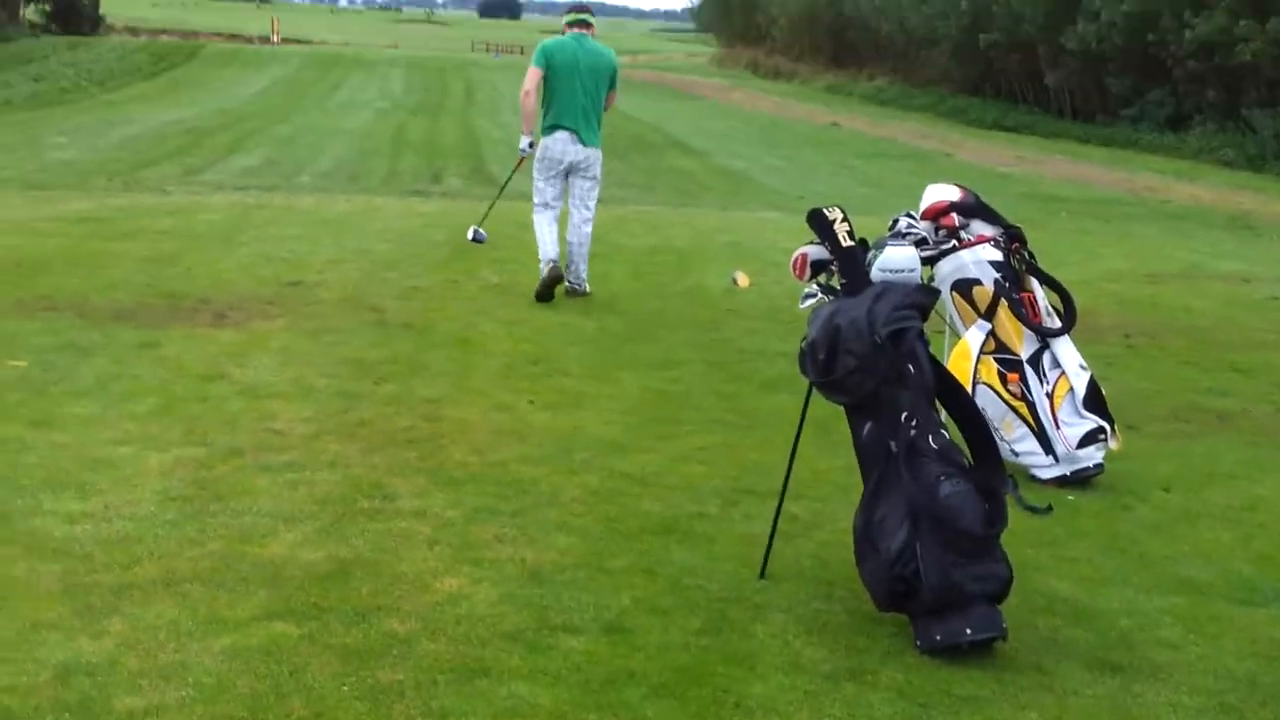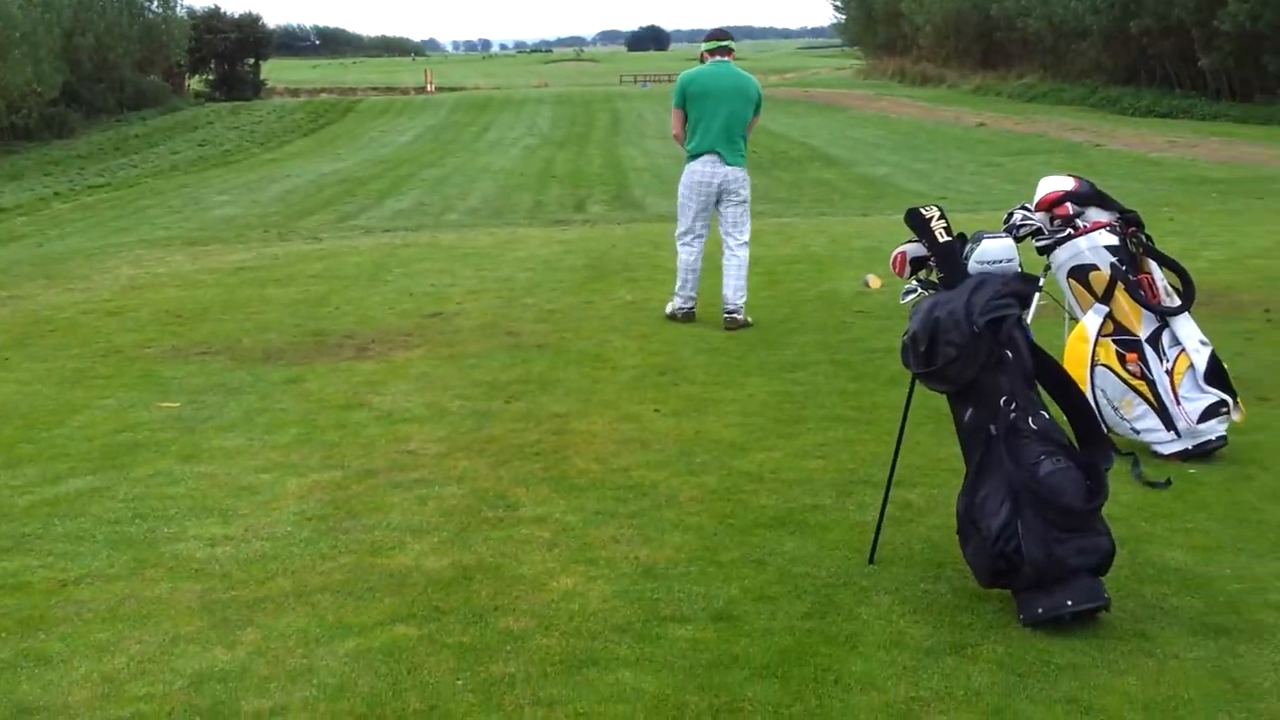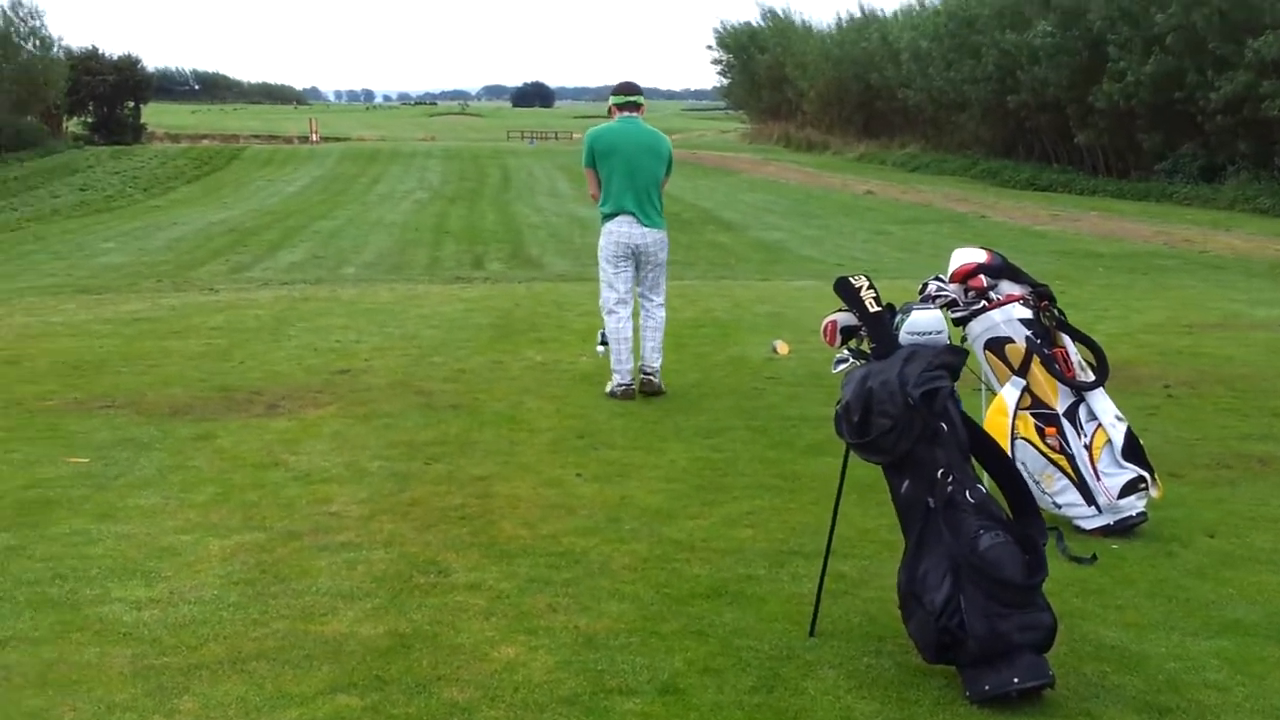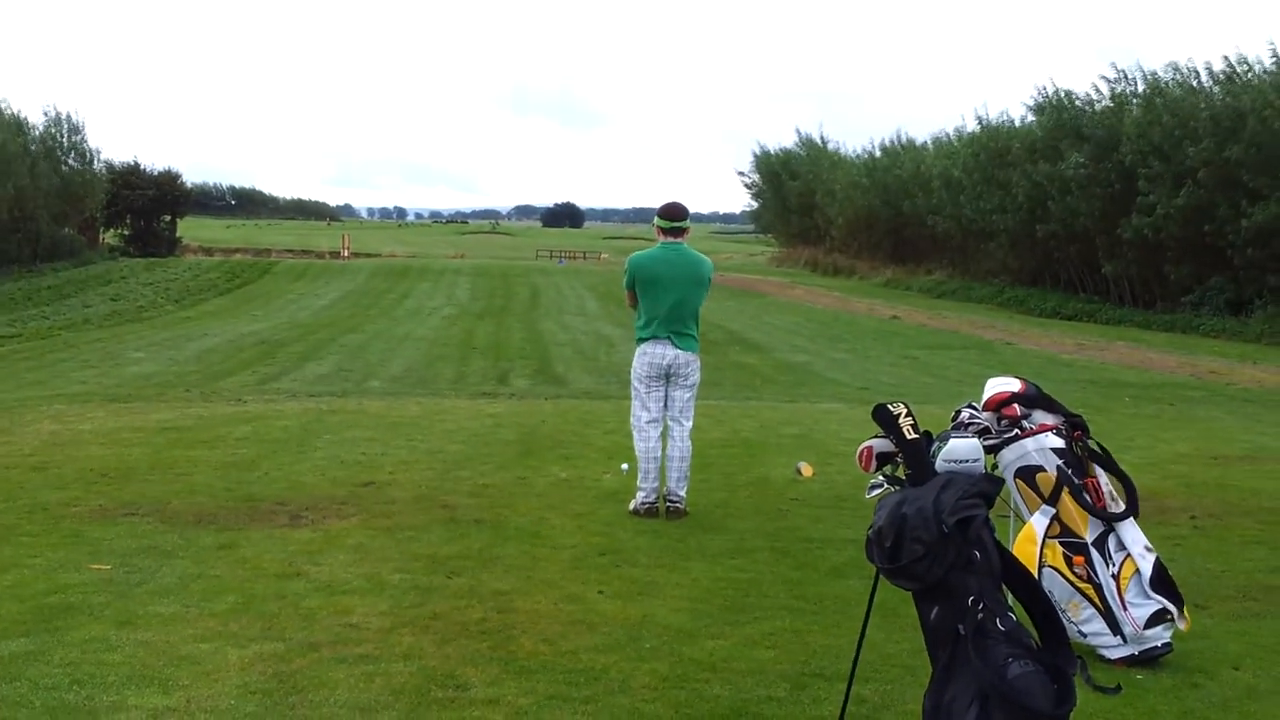
dt=0.7s
person 1, frame 1
left shoulder: (549, 48)
right shoulder: (608, 57)
left elbow: (528, 93)
left wrist: (526, 136)
left hip: (554, 144)
right hip: (588, 149)
left knee: (546, 209)
right knee: (582, 217)
left ankle: (551, 266)
right ankle: (577, 281)
person 1, frame 2
left shoulder: (688, 79)
right shoulder: (752, 84)
left elbow: (678, 132)
right elbow: (747, 131)
left hip: (699, 169)
right hip: (736, 171)
left knee: (689, 240)
right knee: (736, 243)
left ankle: (684, 305)
right ankle: (734, 311)
person 1, frame 3
left shoulder: (596, 137)
right shoulder: (662, 141)
left elbow: (594, 191)
right elbow: (660, 188)
left hip: (616, 230)
right hip: (653, 231)
left knee: (617, 308)
right knee: (653, 304)
left ankle: (623, 381)
right ankle: (651, 373)
person 1, frame 4
left shoulder: (638, 261)
right shoulder: (704, 265)
left hip: (649, 352)
right hip: (686, 354)
left knee: (647, 427)
right knee: (680, 429)
left ankle: (648, 499)
right ankle: (676, 500)
